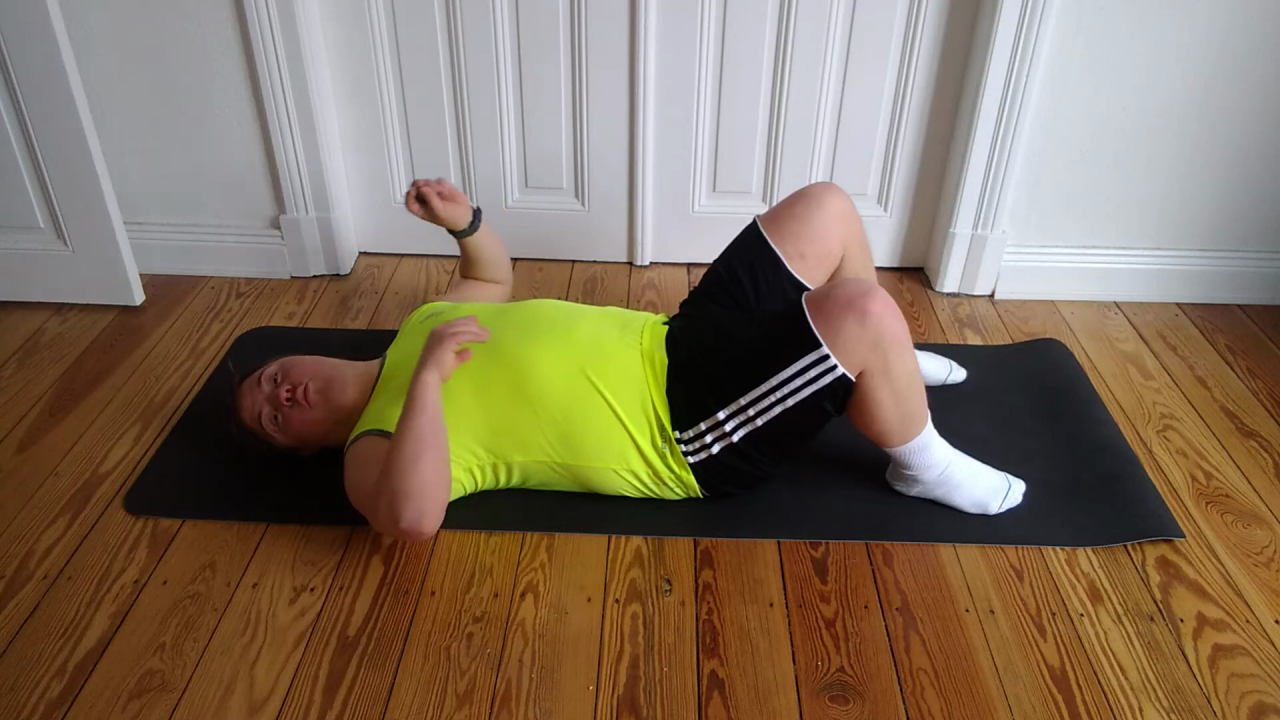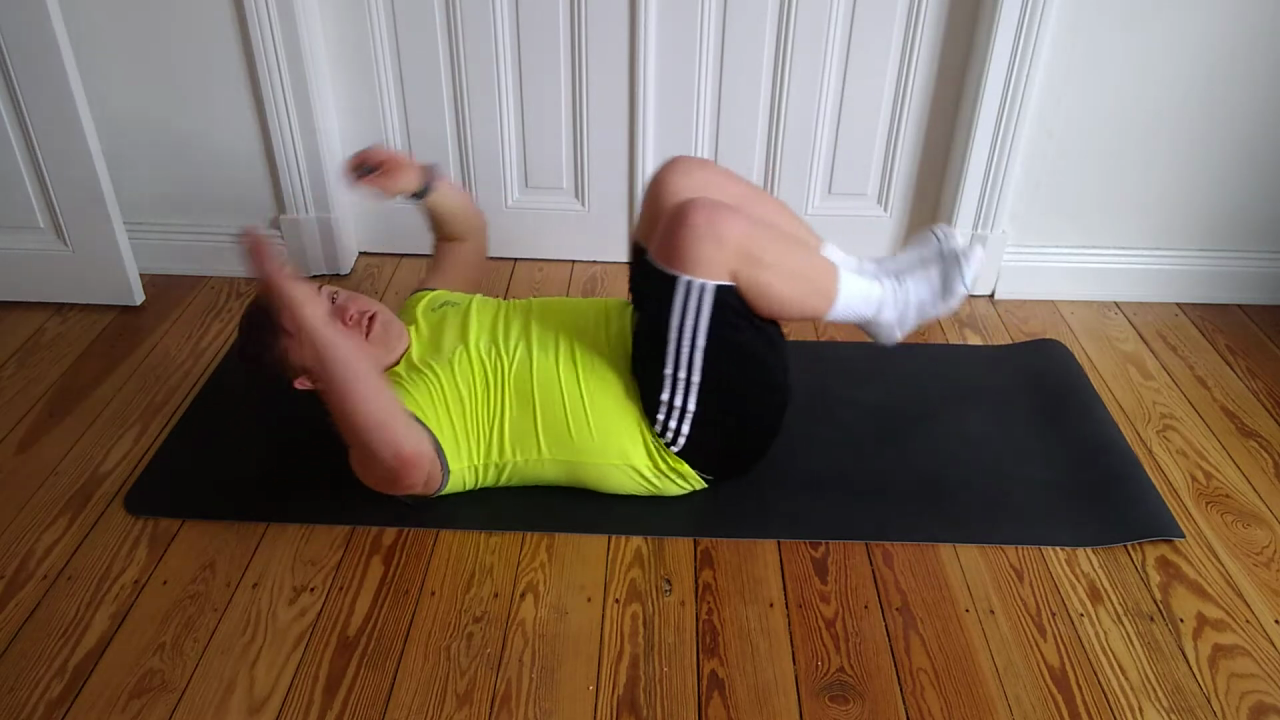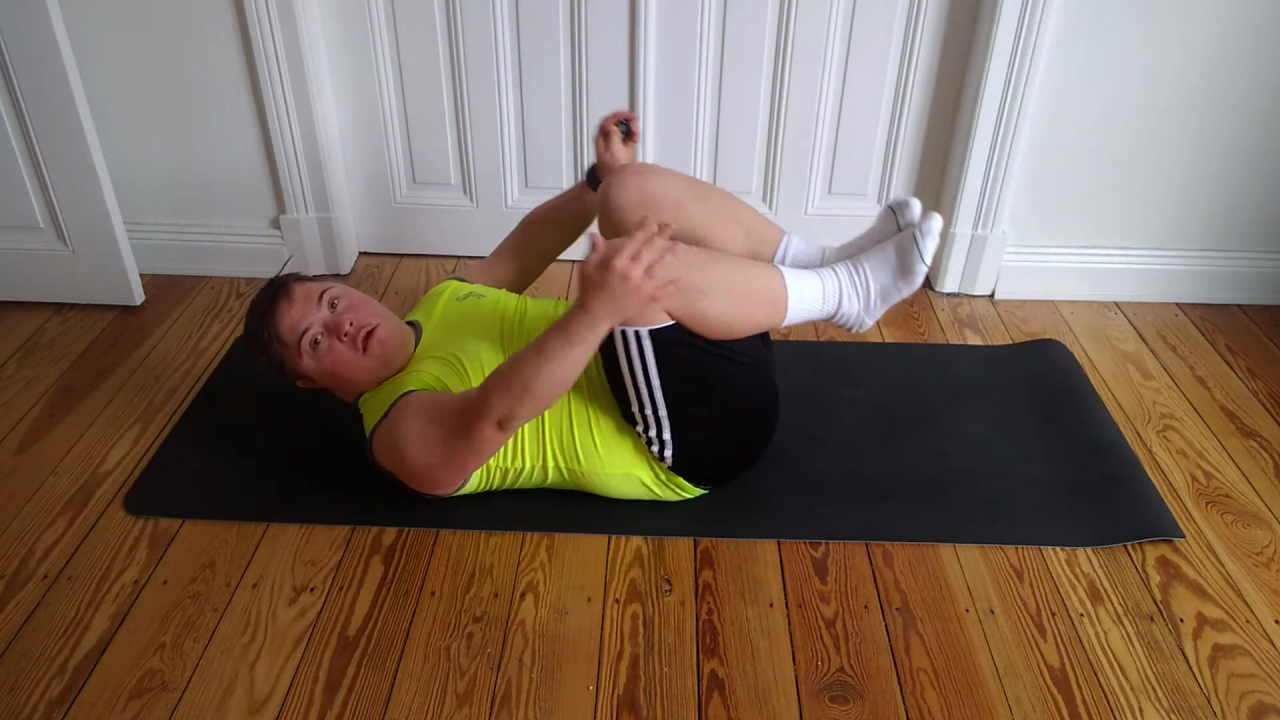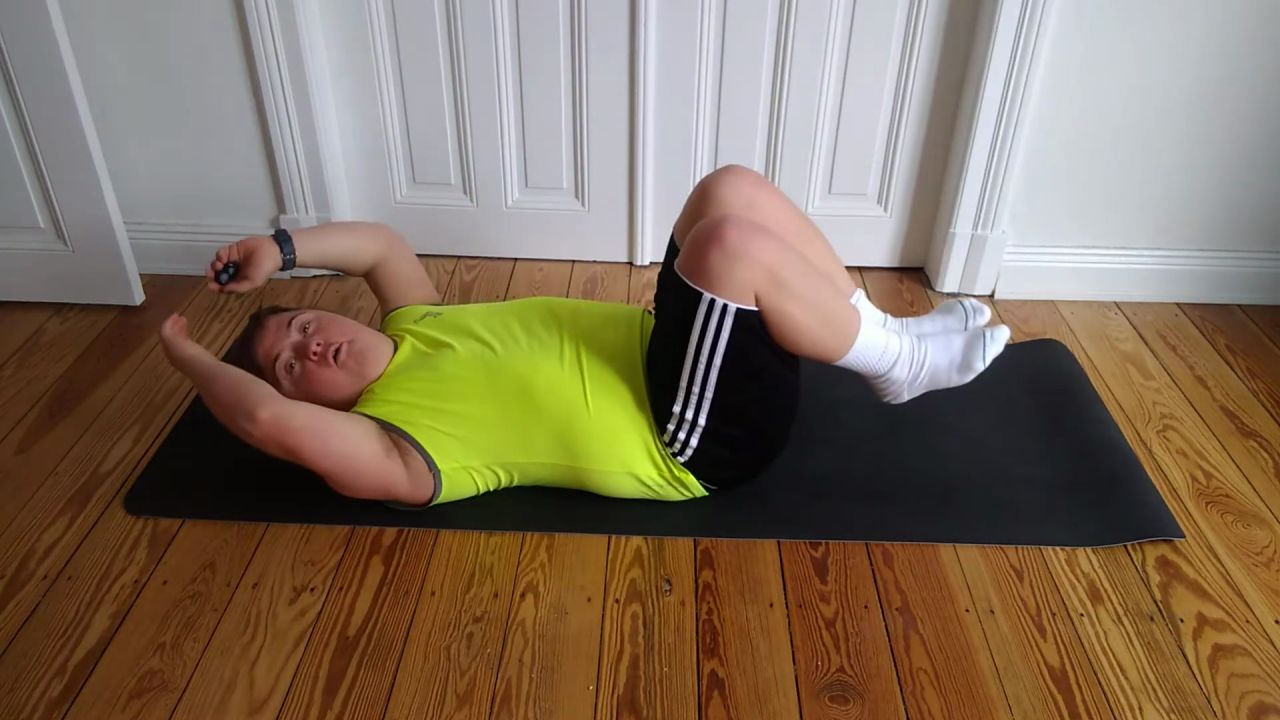
dt=1s
person 1, frame 1
left shoulder: (420, 324)
right shoulder: (372, 449)
left elbow: (494, 279)
right elbow: (414, 517)
left wrist: (463, 221)
right wrist: (430, 376)
left hip: (674, 344)
right hip: (693, 438)
left knee: (826, 208)
right knee: (860, 311)
left ankle: (880, 366)
right ankle: (924, 464)
person 1, frame 2
left shoulder: (430, 318)
right shoulder: (403, 433)
left elbow: (465, 225)
right elbow: (397, 456)
left wrist: (416, 181)
right wrist: (302, 322)
left hip: (653, 341)
right hip: (690, 436)
left knee: (682, 185)
right knee: (700, 223)
left ankle: (875, 288)
right ankle: (885, 300)
person 1, frame 3
left shoulder: (440, 305)
right shoulder: (405, 437)
left elbow: (526, 244)
right elbow: (500, 410)
left wrist: (600, 180)
right wrist: (599, 308)
left hip: (716, 364)
right hip: (696, 445)
left knee: (634, 192)
right knee: (616, 274)
left ankle: (827, 266)
right ankle: (844, 291)
person 1, frame 4
left shoulder: (411, 331)
right shoulder: (380, 450)
left elbow: (380, 243)
right elbow: (266, 419)
left wrist: (280, 248)
right wrist: (186, 355)
left hip: (657, 350)
right hip: (693, 441)
left knee: (734, 190)
right knee: (737, 244)
left ankle: (882, 338)
right ankle: (900, 363)
